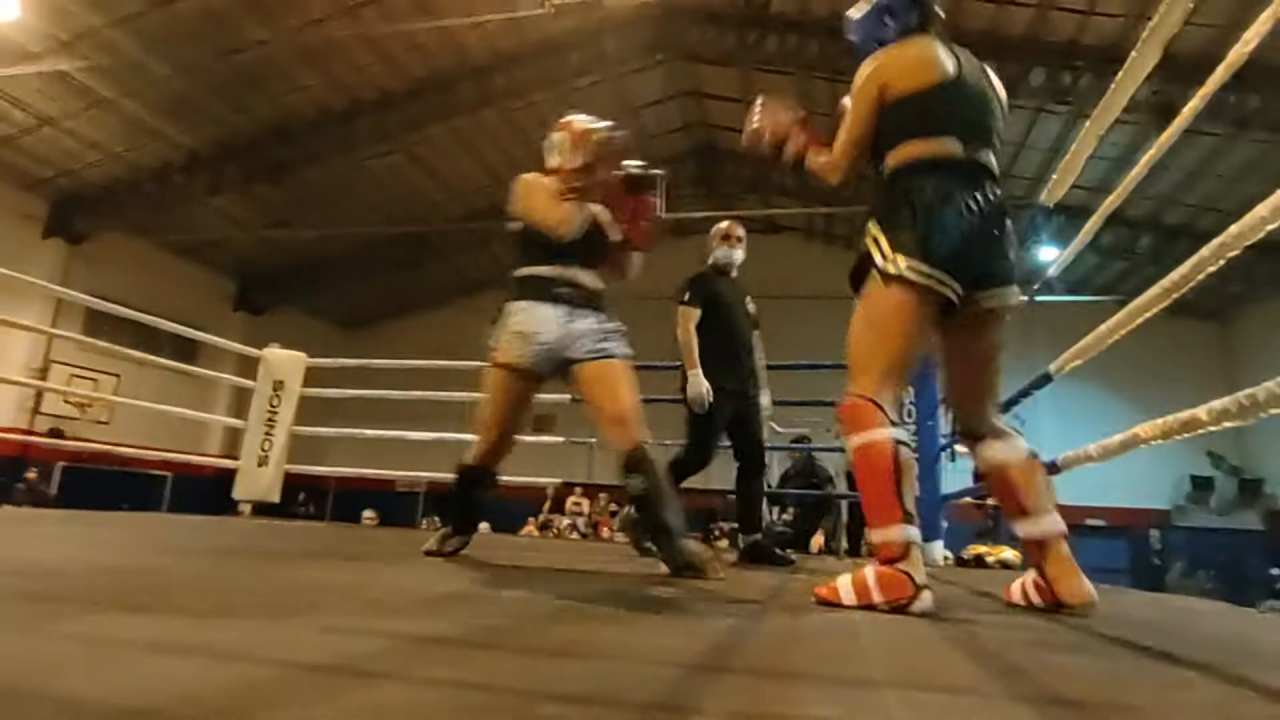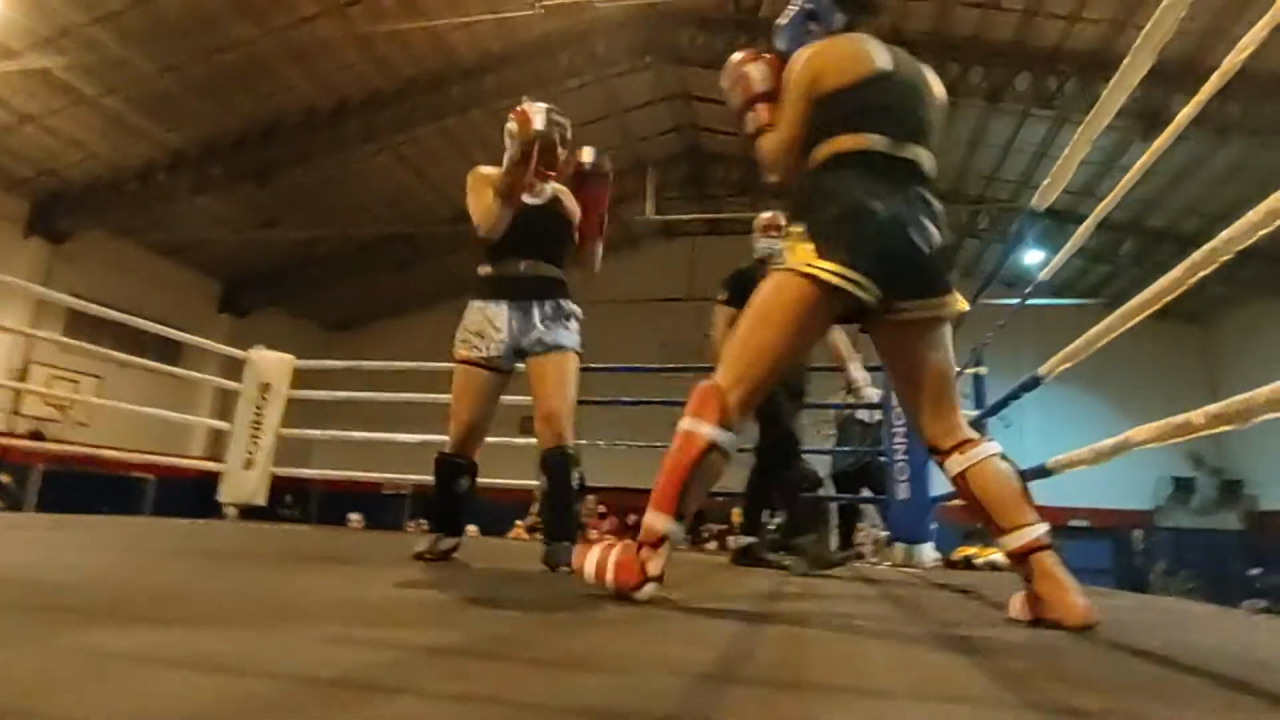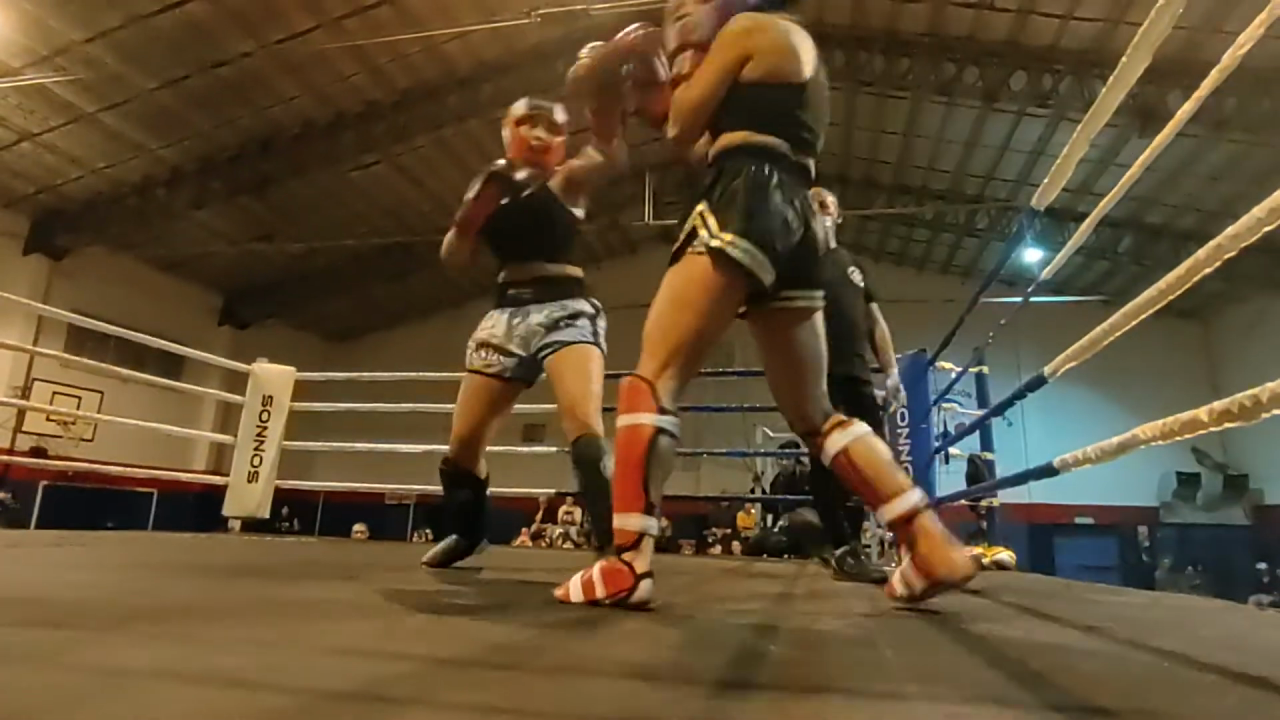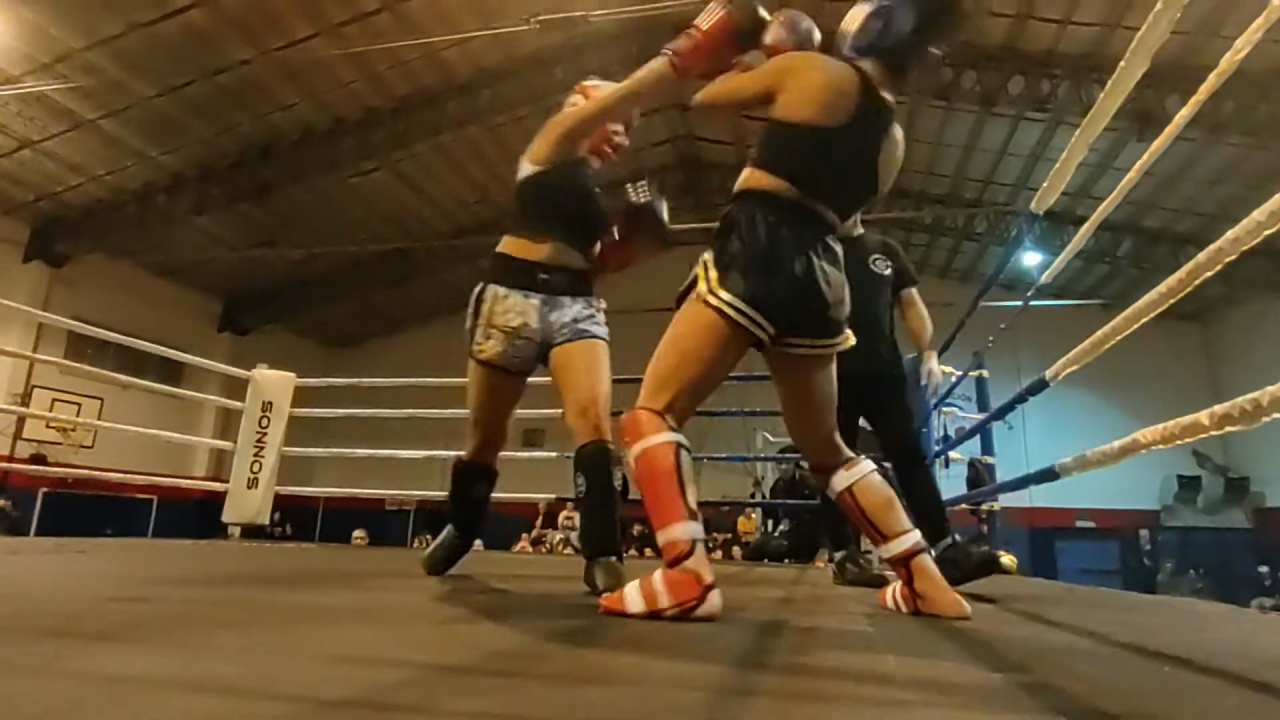
dt=0.4s
person 1, frame 1
left shoulder: (887, 64)
right shoulder: (986, 80)
left elbow: (838, 168)
left wrist: (791, 143)
left hip: (917, 229)
right hip: (984, 232)
left knee: (866, 401)
right knee: (979, 417)
left ankle: (901, 569)
right ankle: (1057, 568)
person 1, frame 2
left shoulder: (815, 57)
right shoulder: (922, 78)
left elbow: (788, 167)
left wrist: (759, 105)
left hip: (840, 230)
right hip: (917, 234)
left knee: (725, 394)
right knee: (944, 427)
left ankle: (643, 556)
right ankle: (1049, 582)
person 1, frame 3
right shoulder: (799, 52)
left elbow: (684, 123)
left hip: (743, 210)
right hip: (796, 226)
left knee: (651, 379)
right knee: (814, 413)
left ankle: (628, 563)
right ankle: (932, 549)
person 1, frame 4
left shoulder: (807, 68)
right shoulder: (892, 139)
left elbow: (711, 97)
left wrist: (777, 60)
left hip: (747, 261)
right hip: (814, 280)
left knee: (650, 413)
right knee: (826, 447)
left ankle: (686, 574)
right ankle: (928, 582)
person 2, frame 1
left shoulder: (599, 212)
right shoulder: (530, 186)
left elbow: (626, 269)
right elbow: (563, 226)
left wrist: (637, 209)
right wrist: (593, 180)
left hip: (592, 323)
right hip: (532, 315)
left knee: (629, 430)
right knee: (492, 440)
left ankle: (675, 543)
right ankle: (460, 526)
person 2, frame 2
left shoulder: (564, 199)
right shoulder: (486, 178)
left elbow: (589, 262)
right elbow: (489, 227)
left wrist: (595, 196)
right wrist: (520, 166)
left hip: (552, 314)
right hip: (493, 310)
left knee: (555, 427)
right knee: (465, 432)
left ankle: (560, 540)
right ankle: (446, 529)
person 2, frame 3
left shoulder: (567, 178)
right shoulder: (492, 186)
left elbow: (613, 156)
right elbow: (453, 257)
left wrist: (599, 85)
right wrist: (478, 204)
left hip: (567, 313)
right hip: (507, 319)
left knee: (583, 423)
right knee: (463, 442)
left ankle: (613, 542)
right ankle: (466, 532)
person 2, frame 4
left shoulder: (597, 194)
right shoulder: (556, 143)
left elbow: (602, 265)
right elbow: (618, 98)
left wrist: (639, 234)
left hip: (576, 306)
right hip: (514, 298)
left knee: (594, 427)
right knee: (486, 437)
left ankle: (603, 559)
right ankle: (461, 530)
person 3, frame 1
left shoulder: (744, 292)
right shoulder: (702, 282)
right elbow: (685, 328)
left wrist: (761, 389)
right wrist: (694, 374)
left hip: (744, 388)
right hip: (713, 385)
left knee: (753, 458)
right knee: (698, 453)
left ankle: (752, 539)
person 3, frame 2
right shoulder: (744, 278)
left elbow: (828, 328)
right elbow: (721, 327)
left wrist: (853, 367)
left hip: (790, 383)
left knee: (775, 455)
right knee: (786, 449)
left ankle: (748, 541)
person 3, frame 3
left shoulder: (851, 264)
left elbow: (874, 320)
left wrist: (891, 370)
left hip: (857, 373)
right knee: (830, 461)
right ankle: (844, 550)
person 3, frame 4
left shoulder: (882, 249)
left elbow: (910, 302)
left wrist: (929, 353)
left hip: (884, 371)
right hip: (834, 374)
left knee: (910, 456)
left ankle: (947, 549)
right ankle: (847, 555)
